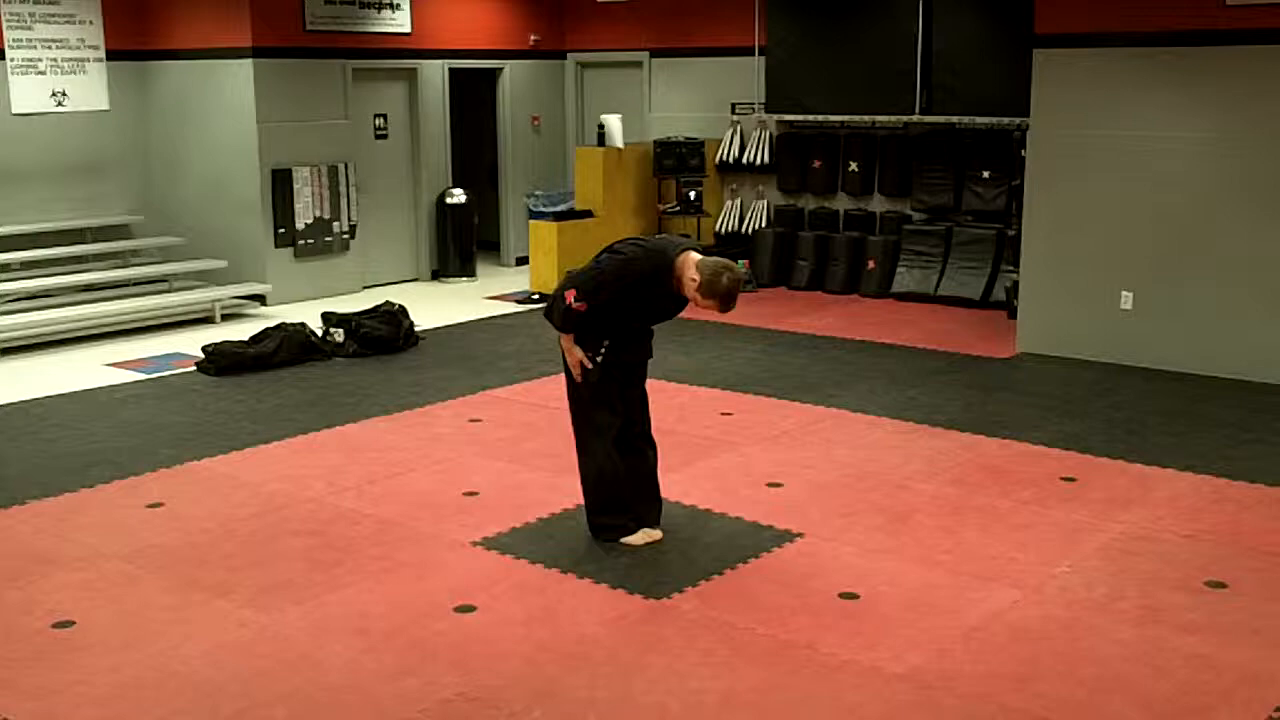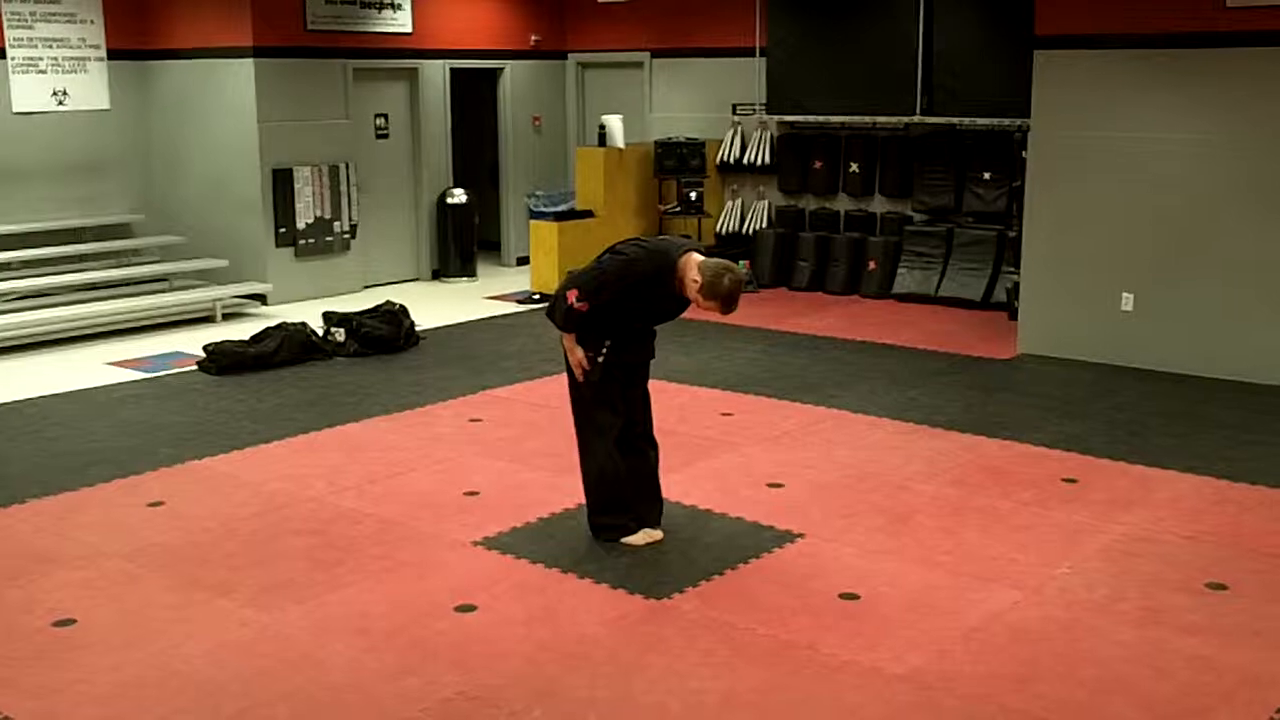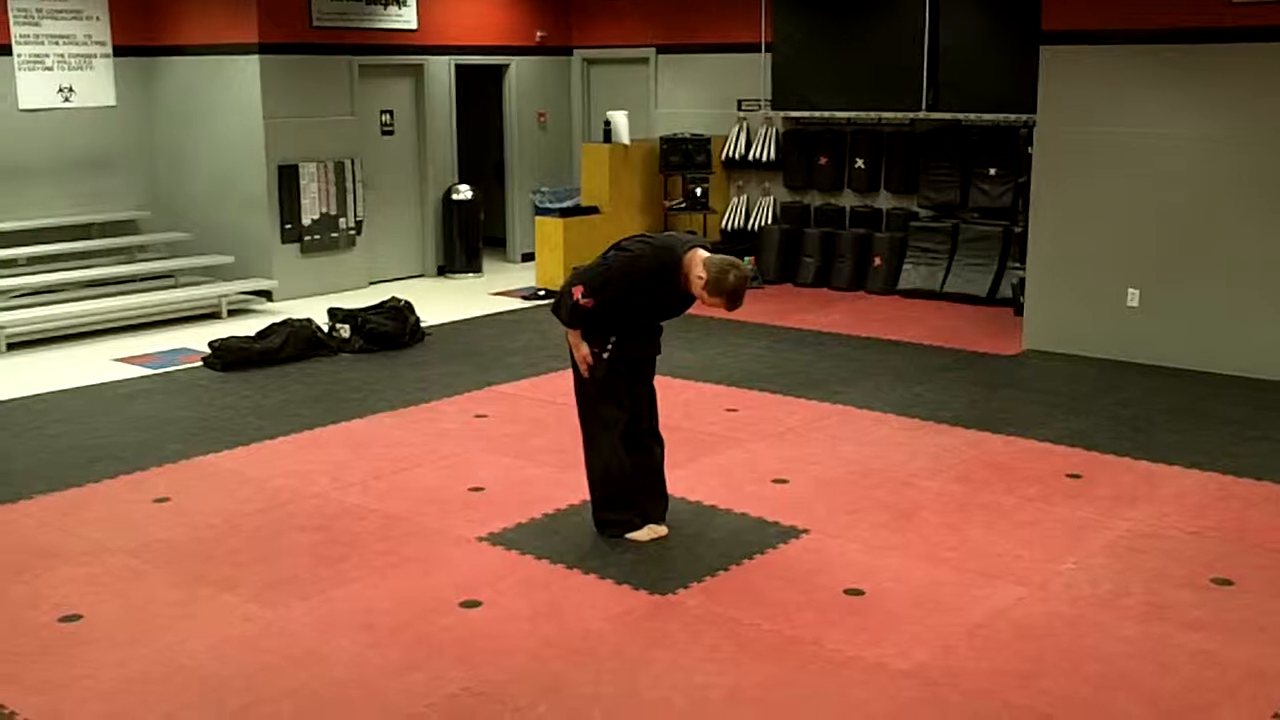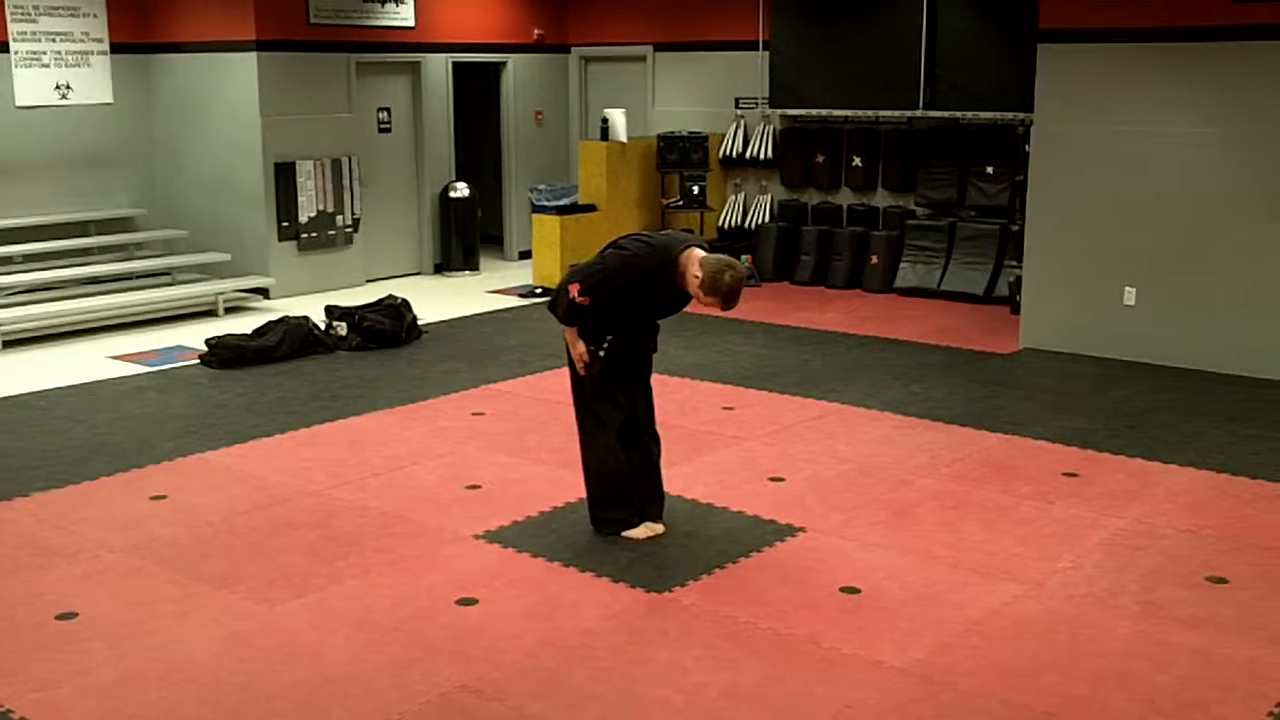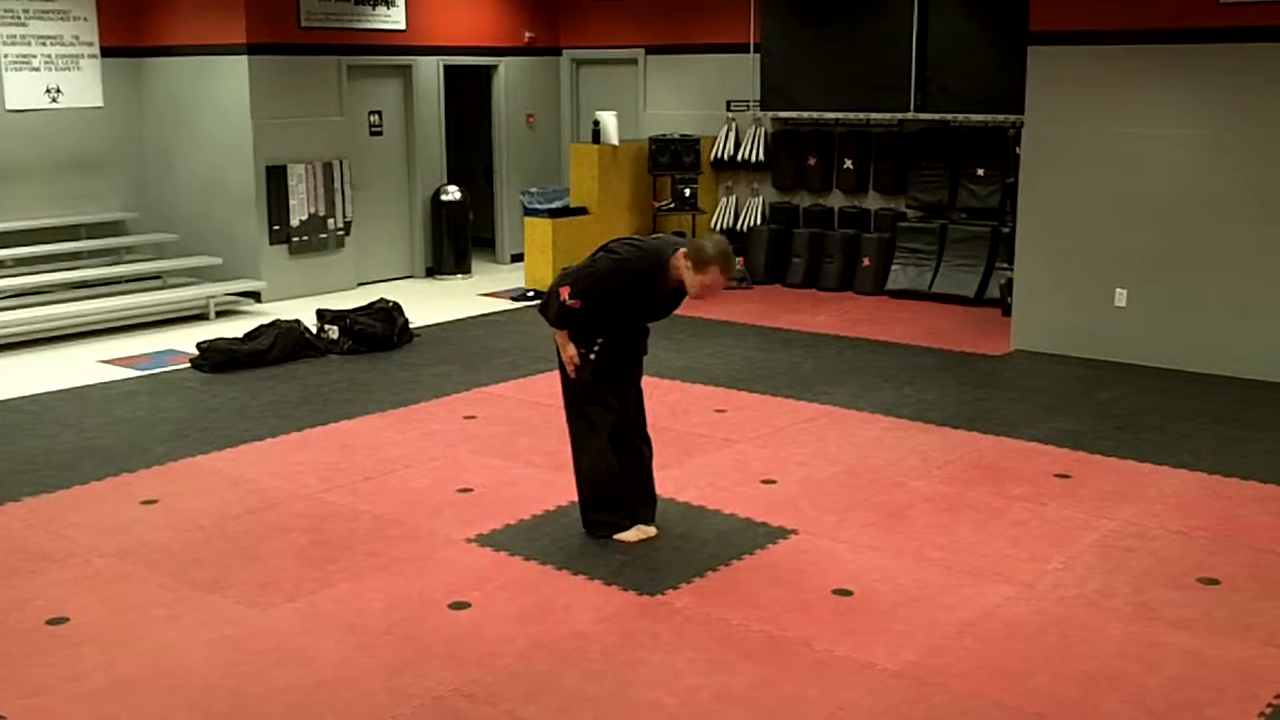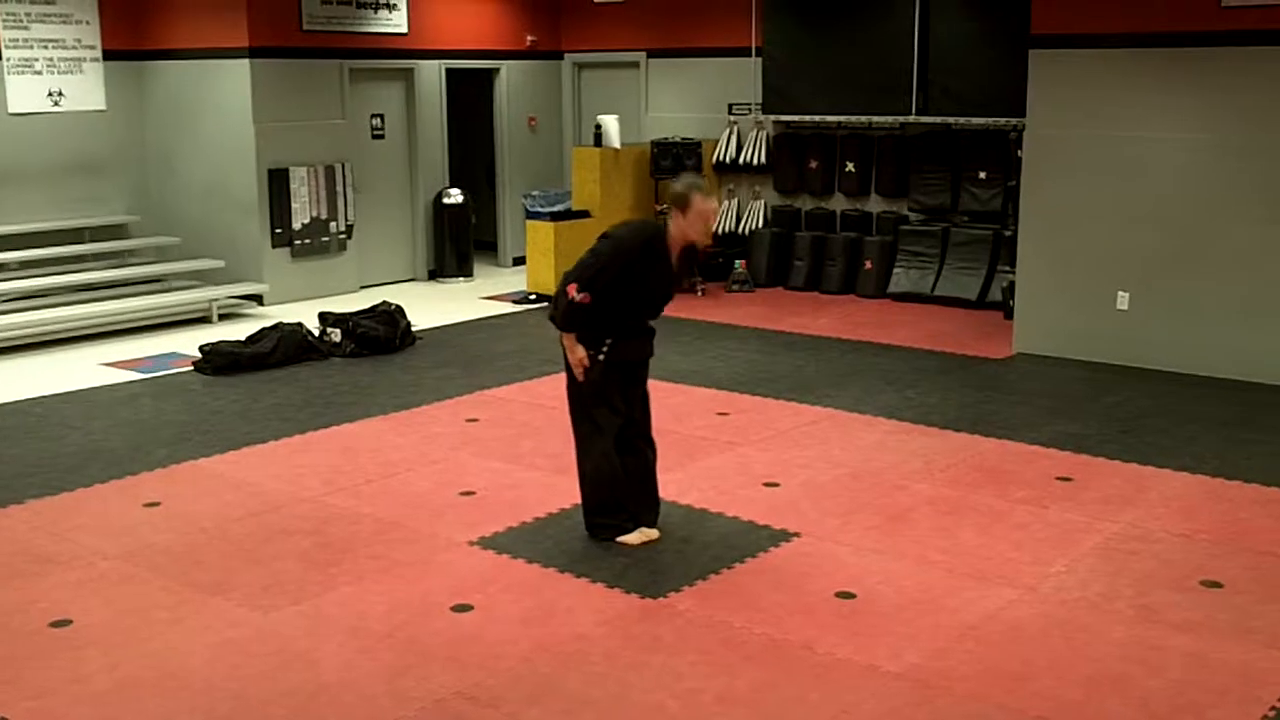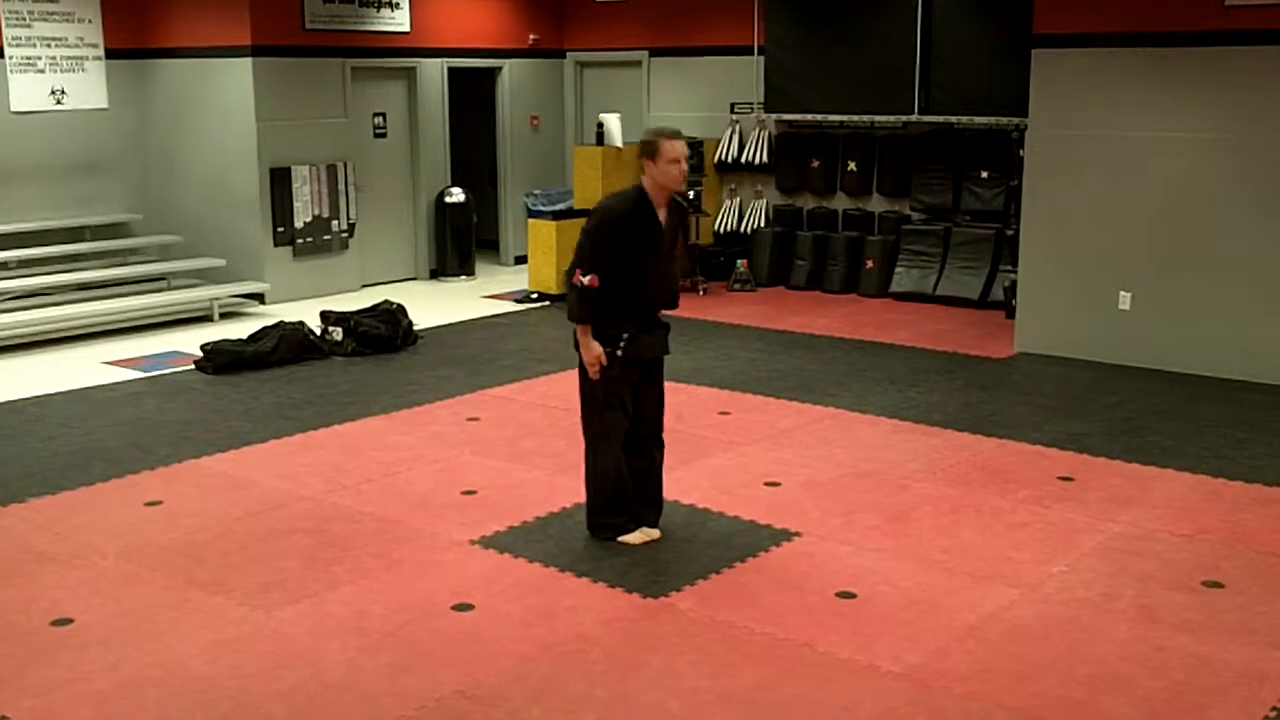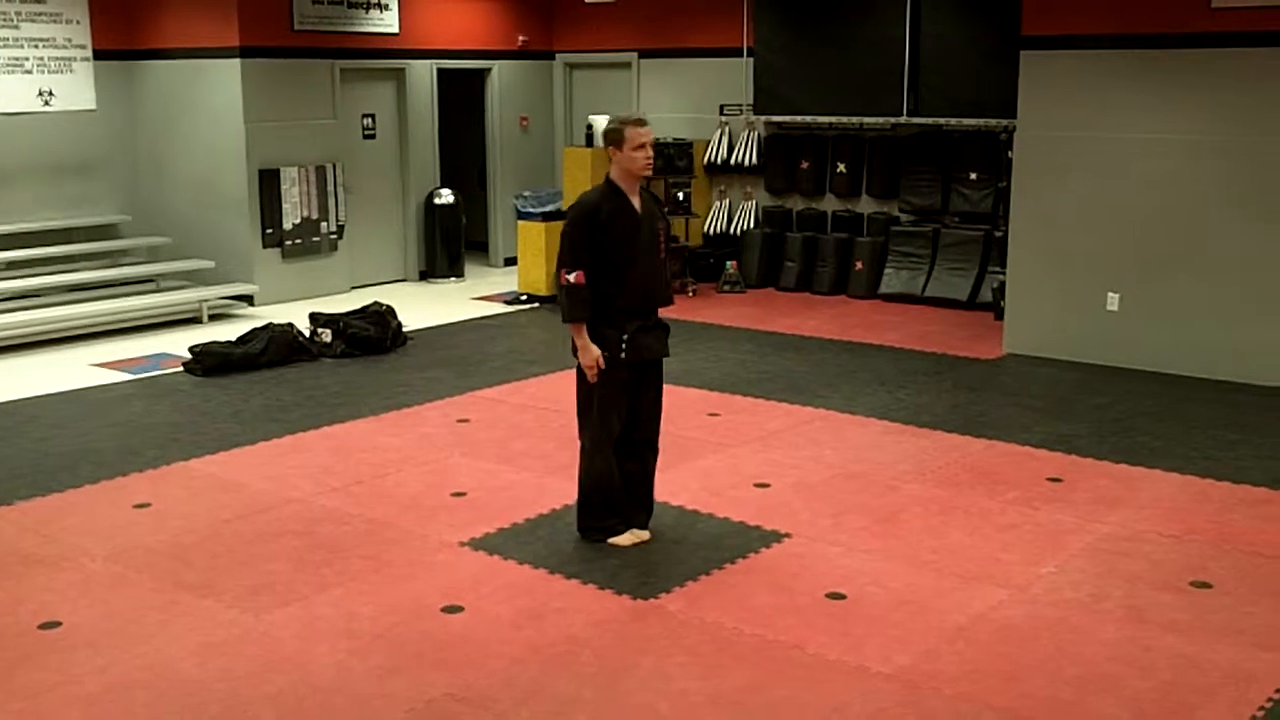
dt=0.2s
person 1, frame 1
left shoulder: (695, 265)
right shoulder: (639, 262)
right elbow: (572, 290)
left wrist: (637, 342)
right wrist: (568, 344)
left hip: (630, 342)
right hip: (593, 343)
left knee: (636, 429)
right knee: (600, 430)
left ankle: (643, 514)
right ankle: (612, 522)
person 1, frame 2
left shoulder: (698, 267)
right shoulder: (642, 263)
right elbow: (574, 289)
left wrist: (640, 342)
right wrist: (570, 344)
left hip: (632, 342)
right hip: (595, 342)
left knee: (638, 430)
right knee: (602, 430)
left ankle: (644, 515)
right ankle: (613, 522)
person 1, frame 3
left shoulder: (703, 263)
right shoulder: (646, 259)
right elbow: (579, 285)
left wrist: (646, 336)
right wrist: (576, 340)
left hip: (639, 338)
right hip: (600, 338)
left knee: (643, 424)
right knee: (607, 425)
left ankle: (648, 509)
right ankle: (618, 517)
person 1, frame 4
left shoulder: (699, 261)
right shoulder: (642, 258)
right elbow: (576, 284)
left wrist: (643, 337)
right wrist: (573, 338)
left hip: (635, 337)
right hip: (597, 337)
left knee: (640, 424)
right knee: (604, 424)
left ankle: (645, 507)
right ankle: (615, 516)
person 1, frame 5
left shoulder: (684, 268)
right shoulder: (632, 262)
right elbow: (567, 289)
right wrist: (566, 344)
left hip: (624, 339)
right hip: (587, 341)
left knee: (631, 426)
right knee: (595, 426)
left ankle: (637, 511)
right ankle: (607, 519)
person 1, frame 6
left shoulder: (684, 247)
right shoulder: (629, 243)
right elbow: (574, 289)
left wrist: (637, 339)
right wrist: (573, 345)
left hip: (630, 340)
right hip: (595, 345)
left knee: (636, 429)
right knee: (598, 431)
left ankle: (640, 514)
right ankle: (608, 522)
person 1, frame 7
left shoulder: (678, 214)
right shoulder: (615, 213)
right elbow: (583, 279)
right wrist: (587, 341)
left hip: (647, 335)
right hip: (608, 340)
left knee: (647, 430)
right knee: (607, 431)
left ankle: (643, 514)
right ankle: (611, 521)
person 1, frame 8
left shoulder: (653, 206)
right shoulder: (590, 209)
right elbow: (572, 280)
right wrist: (583, 342)
left hip: (647, 335)
right hip: (606, 340)
left knee: (643, 432)
right knee: (603, 433)
left ankle: (633, 516)
right ankle: (600, 523)
